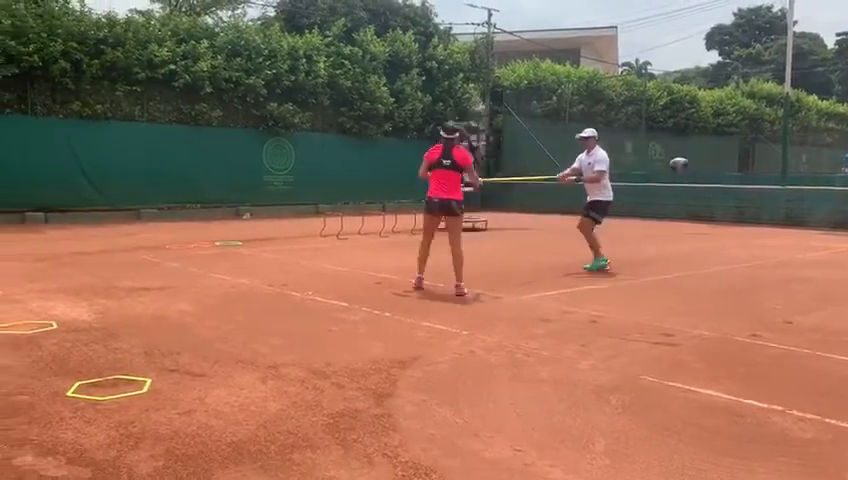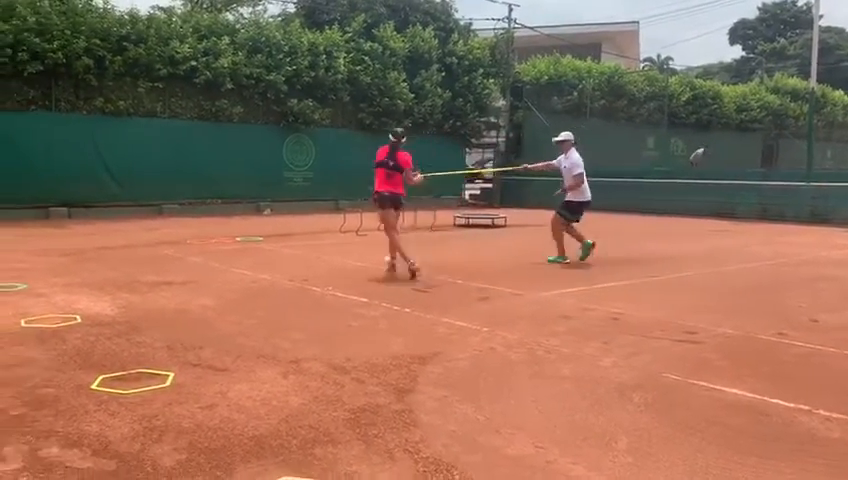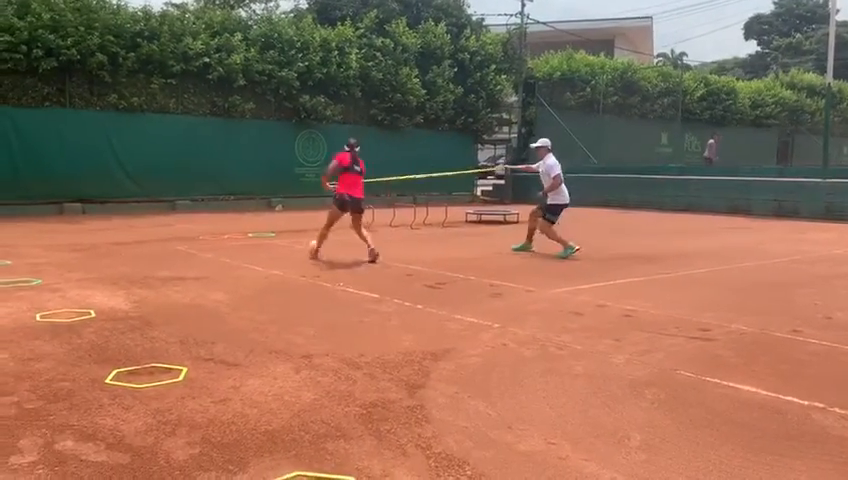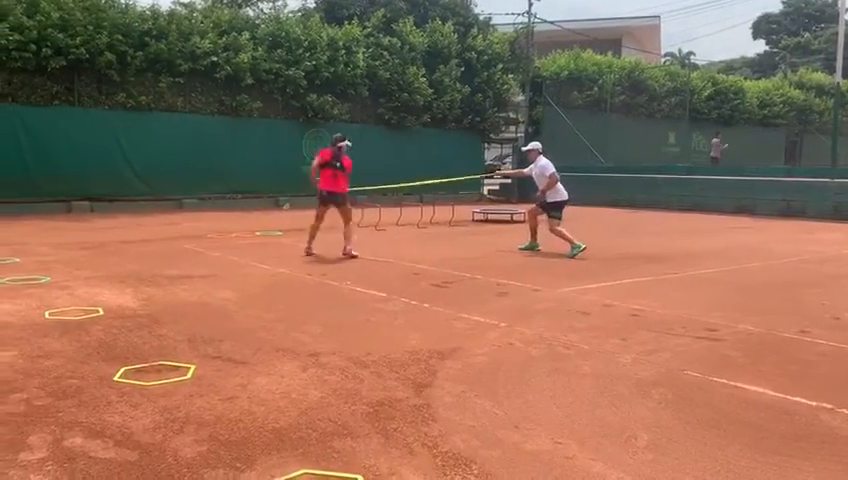
dt=0.4s
person 1, frame 1
left shoulder: (432, 151)
right shoulder: (463, 153)
left elbow: (422, 174)
right elbow: (474, 179)
right wrist: (478, 182)
left hip: (434, 200)
right hip: (453, 202)
left knee: (426, 240)
right knee: (455, 244)
left ankle: (419, 277)
right ankle: (459, 284)
person 1, frame 2
left shoulder: (381, 151)
right shoulder: (406, 157)
right elbow: (409, 181)
right wrist: (418, 177)
left hip: (382, 195)
right hip: (397, 196)
left knee: (392, 233)
right knee: (392, 230)
left ankle: (410, 262)
right ankle: (392, 261)
person 1, frame 3
left shoulder: (342, 156)
right shoulder: (361, 163)
left elbow: (329, 171)
left wrist: (326, 183)
right wrist: (335, 187)
left hip: (343, 197)
right hip: (358, 200)
left knee: (328, 225)
right knee: (358, 228)
left ankle: (315, 250)
right ankle: (371, 248)
person 1, frame 4
left shoulder: (324, 152)
right shoulder: (347, 160)
left elbow: (314, 167)
left wrist: (316, 181)
left hip: (324, 192)
right hip: (339, 195)
left knee: (318, 220)
right knee: (348, 221)
left ankle: (309, 247)
right ankle: (347, 249)
person 2, frame 1
left shoulder: (600, 156)
right shoulder: (582, 157)
left elbow: (597, 177)
right elbow: (572, 170)
left wrist: (577, 178)
right wrist: (562, 175)
left hip: (601, 198)
right hip: (594, 198)
left knee: (583, 226)
right knee: (587, 229)
left ankle: (599, 258)
right ankle: (598, 260)
person 2, frame 2
left shoulder: (574, 159)
right shoulder: (564, 158)
left elbow: (579, 181)
right elbow: (549, 165)
left wrist: (564, 190)
right wrist: (530, 167)
left hip: (577, 199)
right hip: (577, 198)
left knee: (555, 222)
right knee: (563, 223)
left ankle: (561, 256)
right ankle: (585, 243)
person 2, frame 3
left shoulder: (550, 163)
right shoulder: (543, 163)
left elbow: (558, 181)
right elbow: (530, 168)
left wrist: (545, 192)
right wrist: (512, 167)
left hip: (558, 201)
right hip: (552, 199)
left knee: (544, 228)
right knee: (533, 215)
left ankle: (569, 246)
right ankle: (527, 244)
person 2, frame 4
left shoulder: (543, 163)
right shoulder: (534, 166)
left elbow: (555, 179)
right elbow: (521, 172)
left wrist: (542, 191)
right wrist: (503, 173)
left hip: (557, 198)
right hip: (550, 198)
left knee: (554, 227)
right knee: (531, 213)
left ankle: (576, 245)
right ankle: (533, 243)
